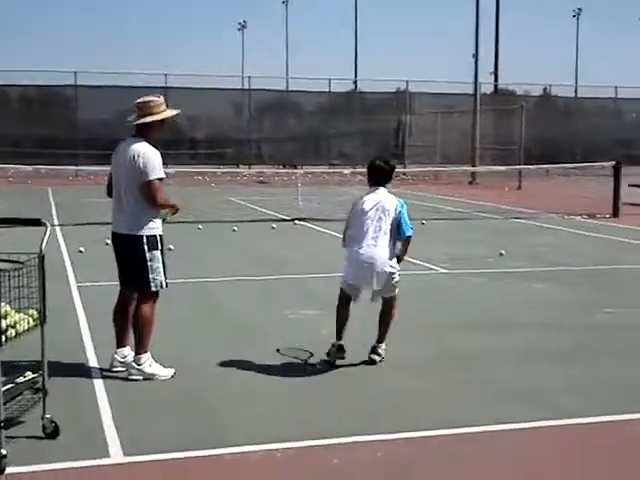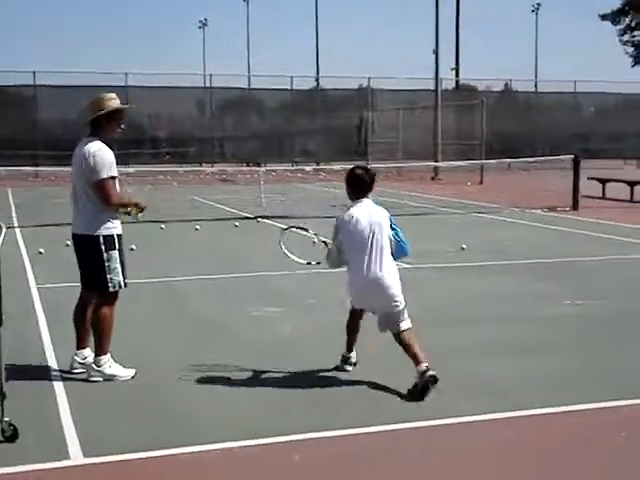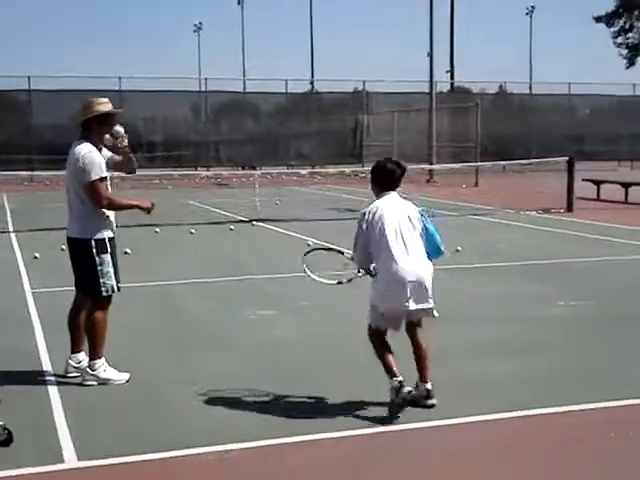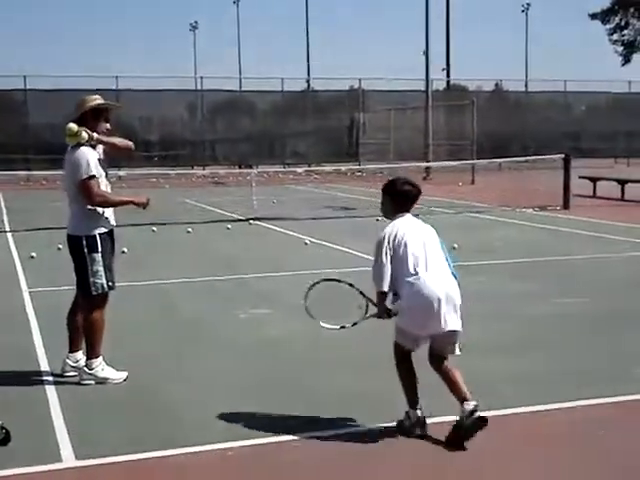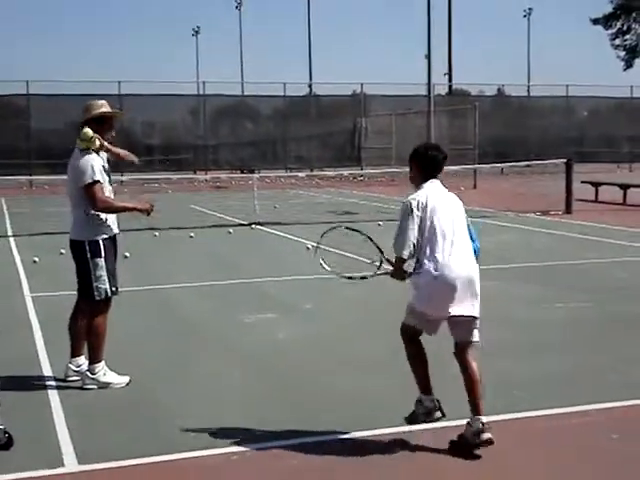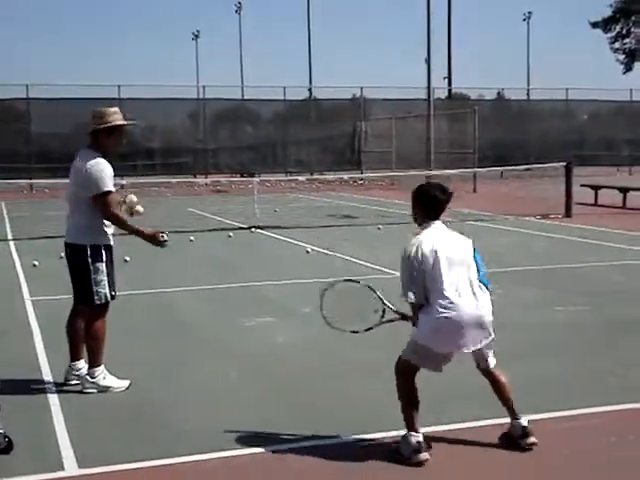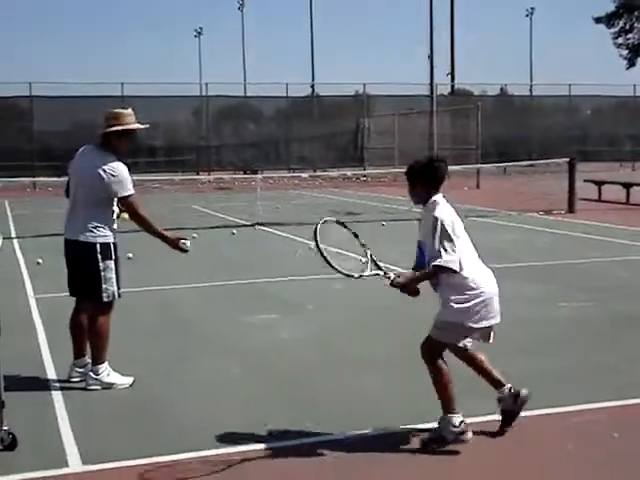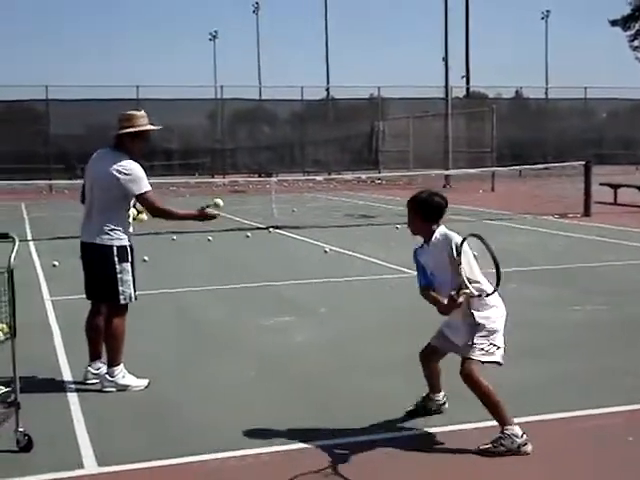
dt=0.3s
person 1, frame 1
left shoulder: (121, 148)
right shoulder: (148, 153)
left elbow: (111, 190)
right elbow: (156, 198)
right wrist: (172, 205)
left hip: (121, 231)
right hip: (142, 234)
left knee: (127, 293)
right knee: (147, 296)
left ankle: (122, 353)
right ankle: (141, 361)
person 1, frame 2
left shoulder: (84, 147)
right shoulder: (102, 153)
right elbow: (109, 199)
left wrist: (123, 200)
right wrist: (133, 203)
left hip: (84, 231)
right hip: (101, 233)
left knee: (89, 294)
right knee: (107, 296)
left ankle: (82, 355)
right ankle: (101, 363)
person 1, frame 3
left shoulder: (89, 150)
right shoulder: (90, 154)
left elbow: (128, 167)
right elbow: (102, 200)
left wrist: (126, 152)
right wrist: (137, 204)
left hip: (80, 235)
right hip: (93, 237)
left knee: (83, 298)
right knee: (101, 300)
left ankle: (76, 359)
right ankle: (96, 366)
person 1, frame 4
left shoulder: (94, 148)
right shoulder: (82, 154)
left elbow: (129, 146)
right elbow: (95, 197)
left wrist: (100, 139)
right wrist: (132, 200)
left hip: (94, 232)
right hip: (91, 235)
left knee: (84, 297)
right knee: (97, 300)
left ankle: (74, 359)
right ankle: (93, 366)
person 1, frame 5
left shoulder: (96, 154)
right shoulder: (86, 159)
left elbow: (132, 159)
right elbow: (99, 203)
left wrist: (107, 148)
right wrist: (136, 206)
left hip: (95, 238)
right hip: (93, 240)
left knee: (86, 302)
right knee: (99, 304)
left ankle: (76, 364)
right ankle: (95, 371)
person 1, frame 6
left shoulder: (84, 157)
right shoulder: (99, 167)
right elbow: (110, 214)
left wrist: (119, 202)
right wrist: (144, 234)
left hip: (76, 241)
right hip: (91, 245)
left knee: (81, 307)
right knee: (97, 309)
left ankle: (76, 368)
right ankle: (95, 375)
person 1, frame 7
left shoulder: (82, 154)
right shoulder: (115, 169)
left elbow: (69, 191)
right elbow: (136, 214)
right wrist: (167, 238)
left hip: (73, 239)
right hip: (96, 242)
left knee: (83, 304)
right knee: (102, 307)
left ankle: (80, 364)
right ankle: (99, 371)
person 1, frame 8
left shoulder: (97, 157)
right shoulder: (128, 168)
left elbow: (85, 198)
right elbow: (156, 209)
right wrist: (195, 215)
left hip: (90, 241)
right hip: (111, 245)
left knee: (98, 306)
right knee: (116, 309)
left ankle: (96, 366)
right ankle: (114, 373)
person 2, frame 1
left shoulder: (358, 203)
right shoulder: (396, 203)
left elbow: (346, 240)
right elbow: (406, 237)
right wrist: (398, 257)
left hip: (356, 261)
right hip: (382, 262)
left knee: (344, 298)
right knee: (389, 300)
left ankle: (338, 345)
right ankle: (378, 348)
person 2, frame 2
left shoulder: (345, 219)
right shoulder: (384, 215)
left elbow: (334, 261)
left hip: (360, 282)
right hip: (387, 282)
left knee: (356, 310)
right knee: (402, 330)
left ankle: (349, 357)
right ankle: (423, 369)
person 2, frame 3
left shoulder: (370, 213)
right shoulder: (413, 209)
left elbow: (361, 258)
left wrist: (373, 267)
left hip: (392, 278)
right hip: (421, 274)
left knee: (377, 334)
right knee: (414, 329)
left ankle: (397, 383)
right ankle: (425, 388)
person 2, frame 4
left shoulder: (389, 233)
right shoulder: (428, 229)
left elbow: (383, 279)
left wrist: (381, 306)
left hip: (419, 297)
right hip: (449, 294)
left knee: (402, 353)
right knee: (439, 359)
left ankle: (414, 417)
right ankle: (468, 406)
person 2, frame 5
left shoulder: (416, 200)
right shoulder: (455, 200)
left elbow: (405, 246)
right elbow: (473, 247)
left wrist: (398, 268)
left hip: (438, 278)
right hip: (468, 277)
left knee: (410, 333)
right knee: (464, 351)
left ankle: (427, 402)
right ankle: (478, 423)
person 2, frame 6
left shoulder: (416, 247)
right shoulder: (464, 241)
left elbow: (413, 297)
right elbow: (482, 282)
left wrist: (415, 316)
left hip: (446, 318)
right hip: (479, 314)
left knee: (404, 370)
right knee: (487, 366)
left ankle: (414, 439)
right ankle: (520, 426)
person 2, frame 7
left shoulder: (438, 216)
right shoulder: (436, 213)
left elbow: (448, 263)
right elbow: (424, 263)
left wrist: (413, 279)
right wrist: (411, 279)
left hip: (469, 294)
right hip: (482, 290)
left knee: (431, 351)
right knee: (460, 348)
left ankle: (453, 424)
right ankle: (509, 393)
person 2, frame 8
left shoulder: (452, 242)
right shoulder: (421, 252)
left elbow: (477, 285)
right elbow: (425, 288)
left wrist: (457, 303)
right wrist: (439, 302)
left hip: (484, 314)
right hip: (456, 316)
left knee: (469, 372)
right knee: (428, 357)
left ankle: (514, 434)
right ankle: (435, 398)
